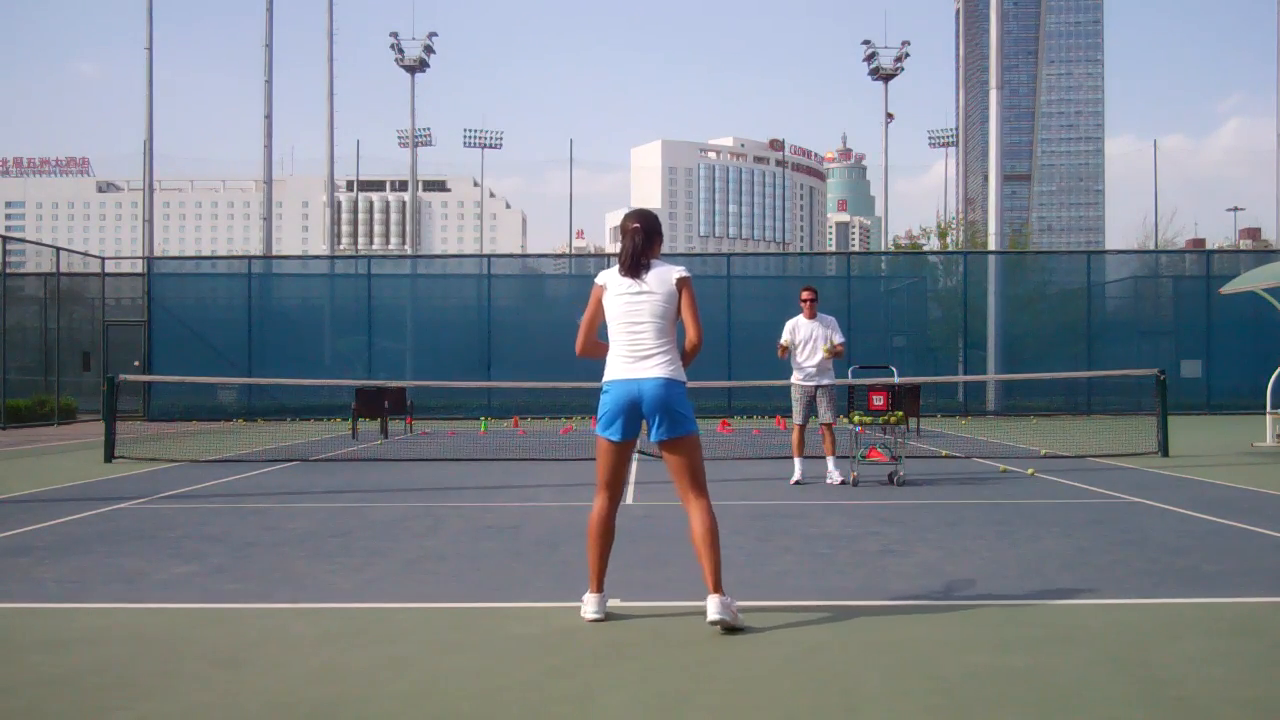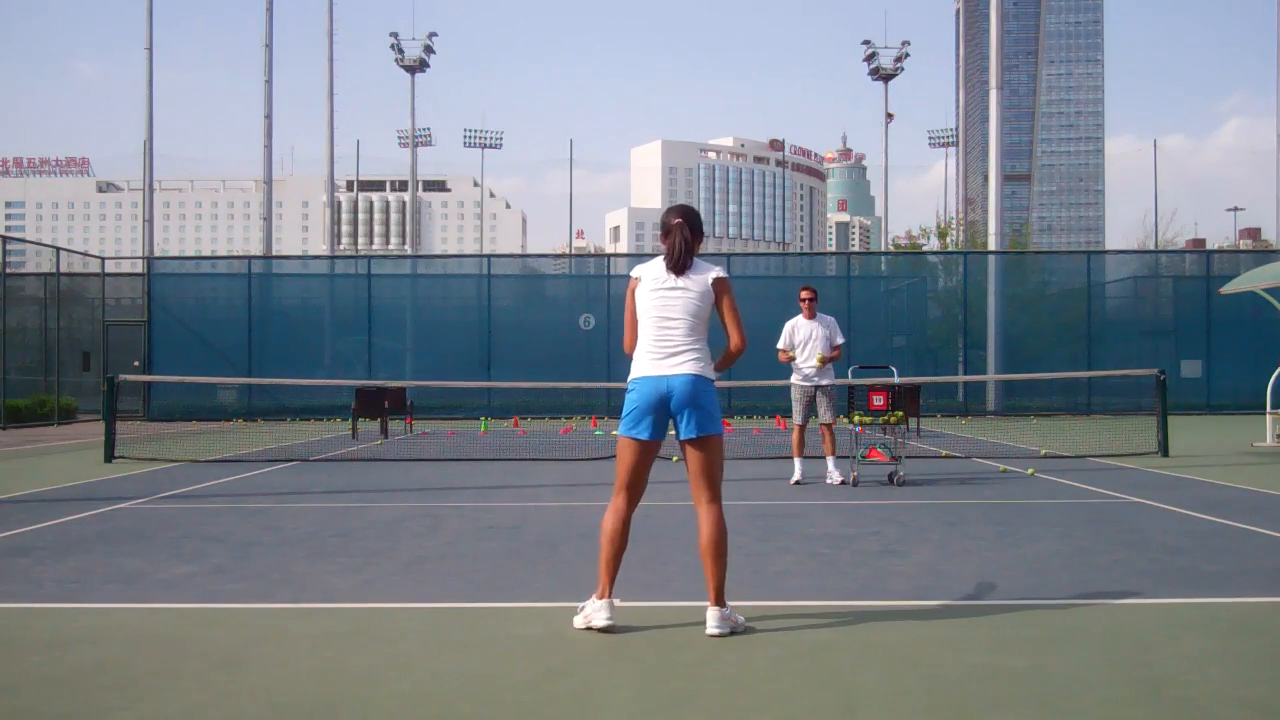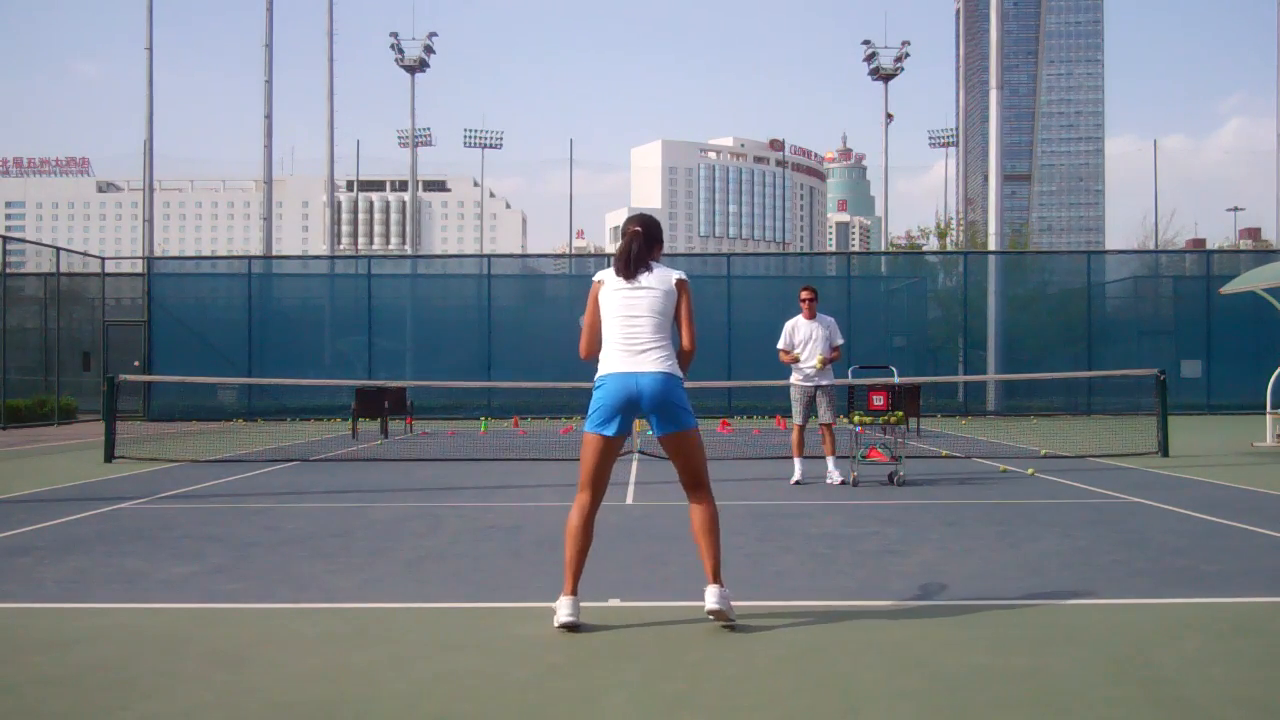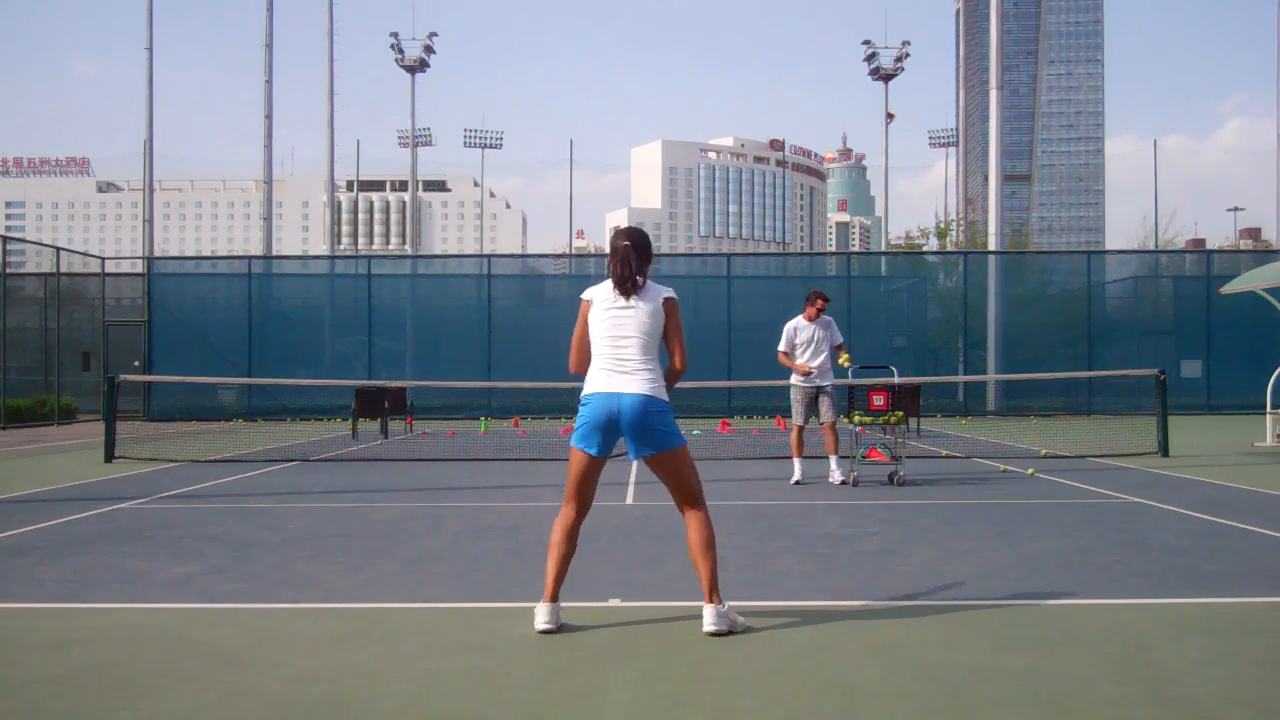
dt=0.5s
person 1, frame 1
left shoulder: (605, 280)
right shoulder: (677, 276)
left elbow: (585, 347)
right elbow: (695, 338)
left hip: (617, 388)
right hip: (665, 388)
left knee: (605, 498)
right knee: (696, 497)
left ankle: (594, 596)
right ankle: (716, 597)
person 1, frame 2
left shoulder: (640, 275)
right shoulder: (714, 276)
left elbow: (630, 345)
right elbow: (737, 342)
left hip: (644, 385)
right hip: (693, 385)
left knee: (622, 500)
right knee: (708, 501)
left ankle: (602, 602)
right ankle: (717, 610)
person 1, frame 3
left shoulder: (602, 280)
right shoulder: (675, 278)
left elbow: (586, 350)
right elbow: (689, 344)
left hip: (612, 383)
right hip: (663, 383)
left knee: (587, 496)
right knee: (699, 492)
left ankle: (568, 599)
right ankle: (714, 589)
person 1, frame 4
left shoulder: (591, 296)
right shoulder: (664, 297)
left elbow: (576, 365)
right elbow: (679, 364)
left hip: (596, 401)
right hip: (646, 404)
left knee: (572, 509)
right knee: (692, 506)
left ankle: (548, 606)
right ankle: (714, 607)
person 2, frame 1
left shoulder: (829, 322)
right shoulder: (792, 324)
left elbow: (841, 350)
right elbow: (782, 353)
left wrist: (833, 352)
right wrist: (782, 349)
left hip: (825, 381)
right hip: (801, 381)
left knee: (827, 425)
right knee: (799, 425)
left ankle: (832, 470)
right ankle: (798, 471)
person 2, frame 2
left shoulder: (829, 322)
right shoulder: (792, 325)
left elbow: (838, 351)
right elbow: (781, 353)
left wrist: (828, 358)
right wrist: (785, 357)
left hip: (825, 381)
right hip: (801, 381)
left knee: (827, 425)
right knee: (799, 426)
left ankle: (832, 470)
right ankle: (798, 471)
person 2, frame 3
left shoulder: (829, 323)
right shoulder: (791, 325)
left elbow: (837, 352)
right elbow: (782, 354)
left wrist: (828, 360)
right wrist: (788, 359)
left hip: (825, 382)
right hip: (800, 382)
left knee: (827, 426)
right knee: (798, 426)
left ankle: (832, 471)
right ankle: (798, 471)
person 2, frame 4
left shoulder: (828, 323)
right shoulder: (792, 326)
left elbow: (839, 347)
right elbow: (781, 355)
left wrist: (843, 357)
right wrist: (796, 367)
left hip: (825, 383)
right hip: (800, 383)
left knee: (830, 425)
right knee: (798, 426)
left ankle: (834, 470)
right ankle: (797, 471)
